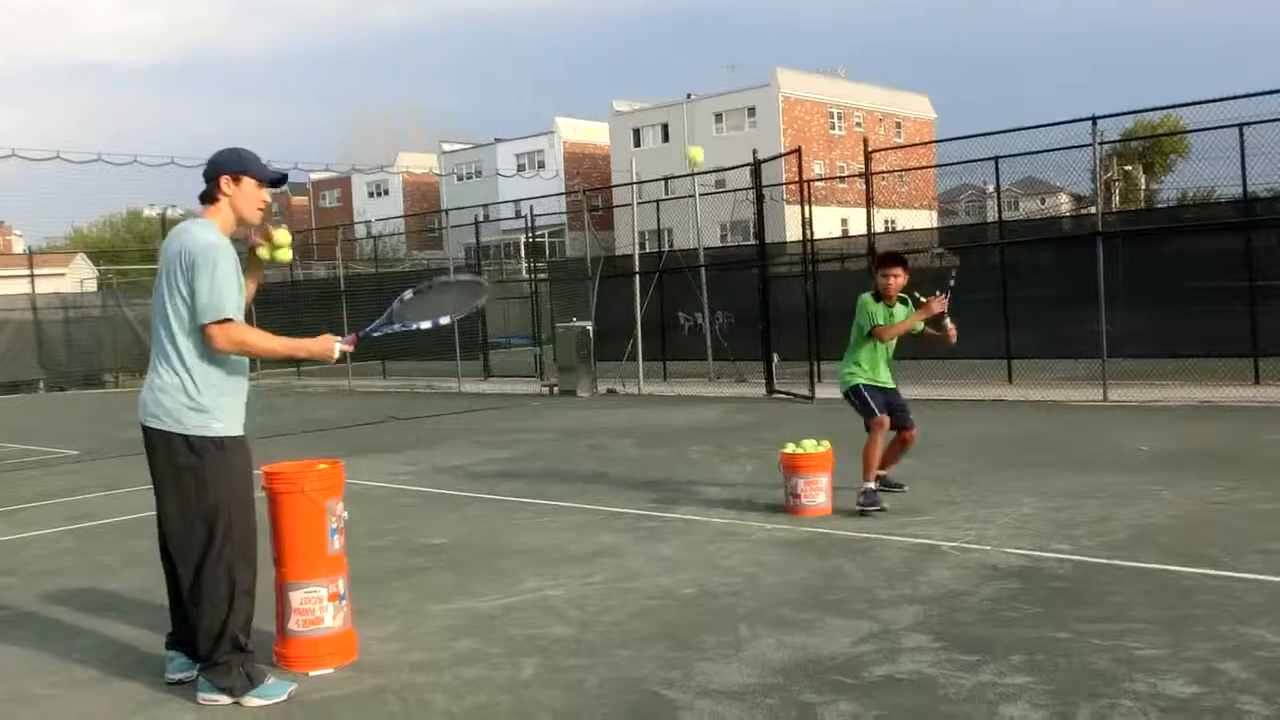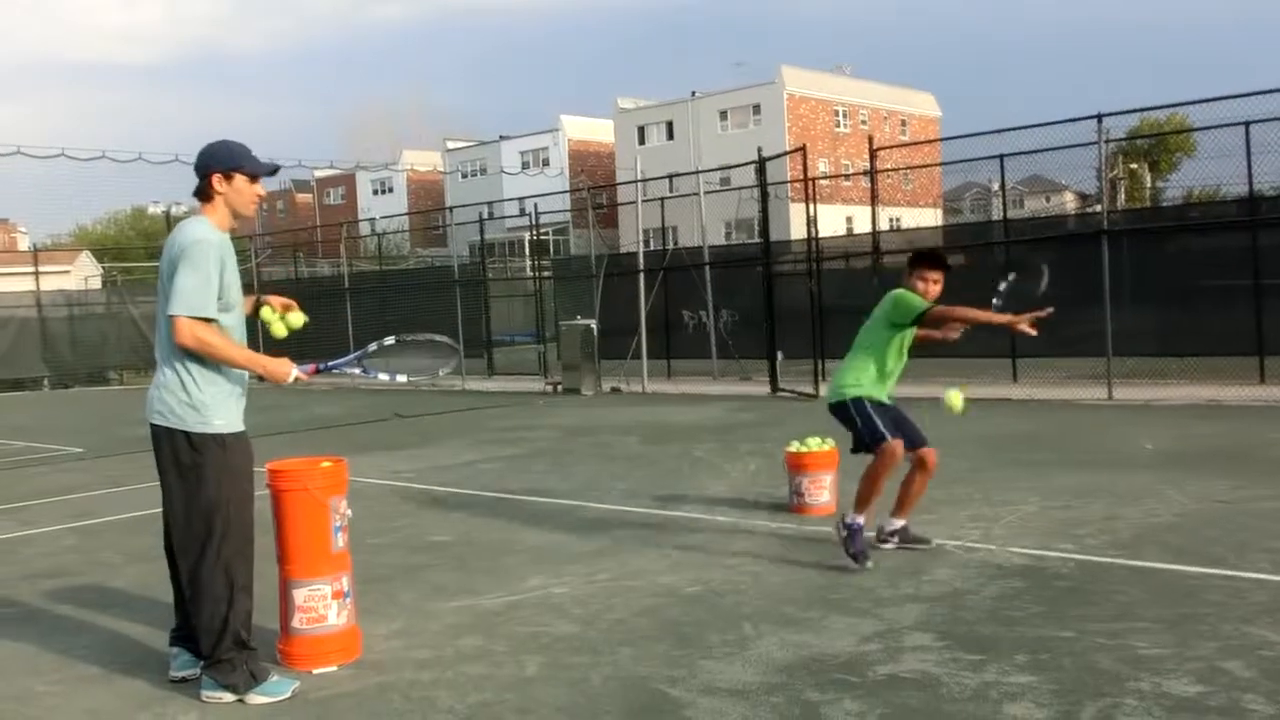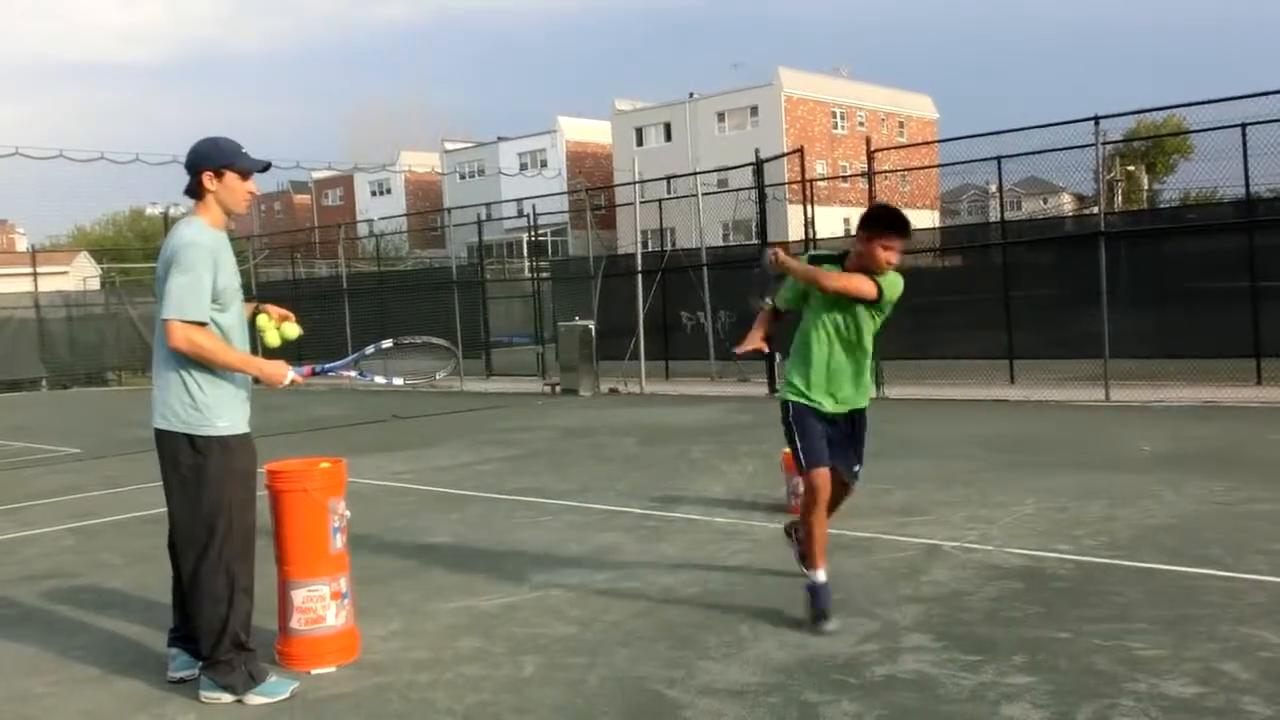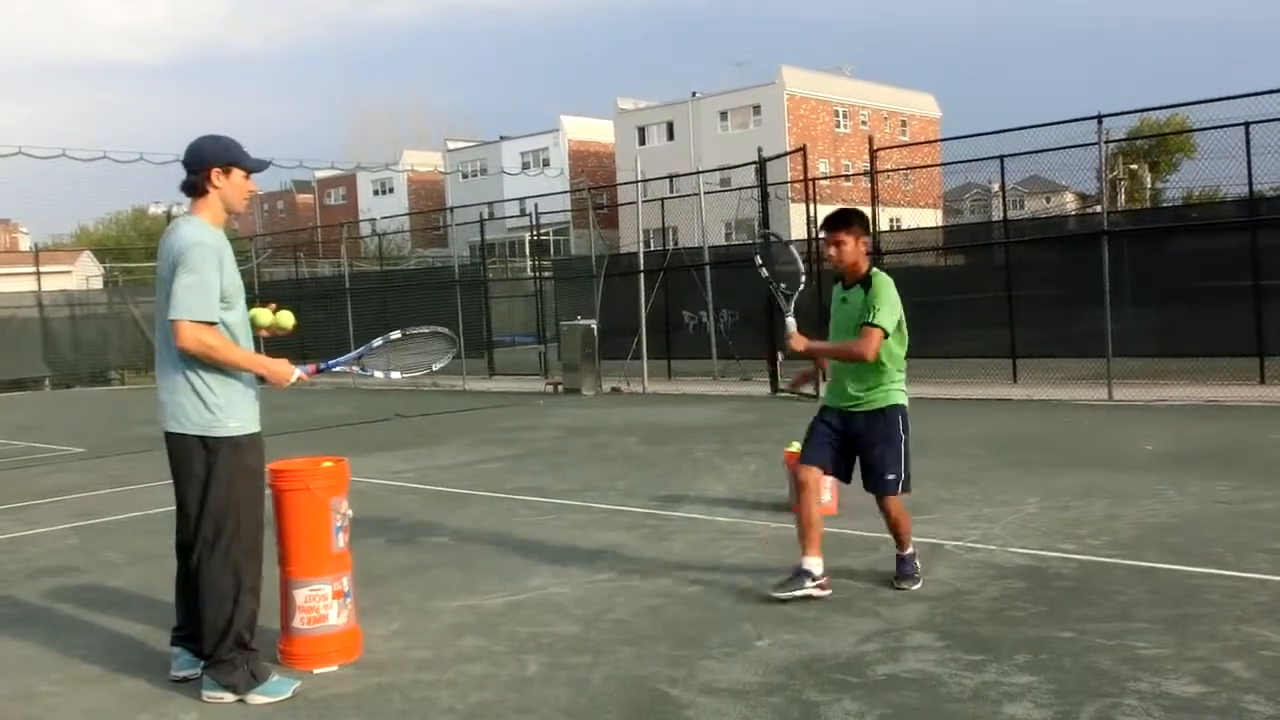
dt=0.7s
person 1, frame 1
left shoulder: (185, 236)
right shoulder: (209, 244)
left elbow: (219, 308)
right elbow: (225, 335)
left wrist: (259, 262)
right wrist: (309, 347)
left hip: (171, 417)
right hip: (201, 424)
left knee: (188, 540)
right knee: (226, 546)
left ankle: (186, 649)
right ankle: (225, 671)
person 1, frame 2
left shoulder: (198, 236)
right shoulder: (203, 241)
right elbow: (188, 331)
left wrist: (255, 302)
right wrist: (264, 364)
left hip: (185, 416)
right hip: (204, 421)
left knee: (193, 538)
right knee: (224, 543)
left ankle: (190, 647)
right ankle: (228, 669)
person 1, frame 3
left shoulder: (205, 239)
right shoulder: (195, 243)
right elbow: (181, 334)
left wrist: (254, 308)
right wrist: (259, 368)
left hip: (195, 420)
right hip: (208, 424)
left knee: (197, 540)
right knee: (225, 545)
left ankle: (188, 647)
right ankle: (226, 669)
person 1, frame 4
left shoulder: (188, 235)
right shoulder: (200, 242)
right elbow: (189, 334)
left wrist: (248, 322)
right wrist: (264, 366)
left hip: (196, 419)
right hip: (219, 423)
left knee: (202, 538)
right knee: (232, 544)
left ankle: (191, 646)
right ankle: (230, 669)
person 2, frame 1
left shoulder: (905, 303)
right shoulder: (866, 301)
left elbow: (919, 328)
right elbow: (883, 335)
left wrist: (943, 330)
right wrist: (922, 312)
left hip: (884, 379)
right hip: (858, 378)
left knee: (908, 434)
right knee: (881, 422)
left ankle: (880, 474)
right ankle: (867, 490)
person 2, frame 2
left shoulder: (904, 309)
right shoulder: (901, 299)
right elbow: (950, 313)
left wrist: (934, 334)
right wrist: (1010, 320)
left hip: (876, 396)
right hip: (852, 393)
left knee: (927, 459)
right knee: (892, 451)
left ankle: (894, 528)
right ankle: (854, 523)
person 2, frame 3
left shoulder: (891, 284)
right shoulder: (814, 266)
left elbow: (832, 284)
right elbow: (773, 309)
left wrist: (786, 263)
right wrist: (758, 333)
left hip: (850, 401)
right hip: (802, 396)
left knee: (842, 484)
right knee: (819, 483)
left ankle: (802, 529)
right ankle: (817, 582)
person 2, frame 4
left shoulder: (881, 289)
right shoulder: (839, 287)
left elbow: (864, 350)
left wrist: (807, 346)
right wrist: (815, 366)
left hip: (882, 405)
right hip: (838, 405)
left knee: (888, 498)
right knee: (807, 478)
left ankle: (907, 555)
right ankle: (811, 571)
